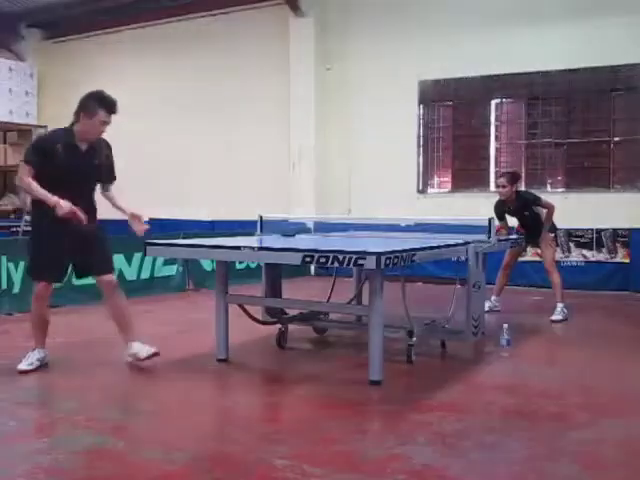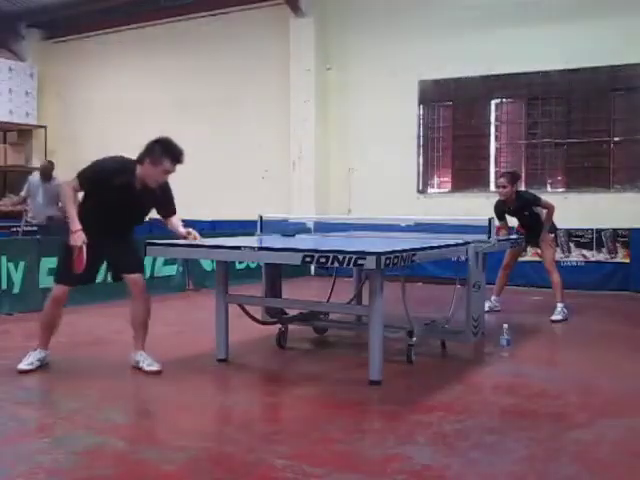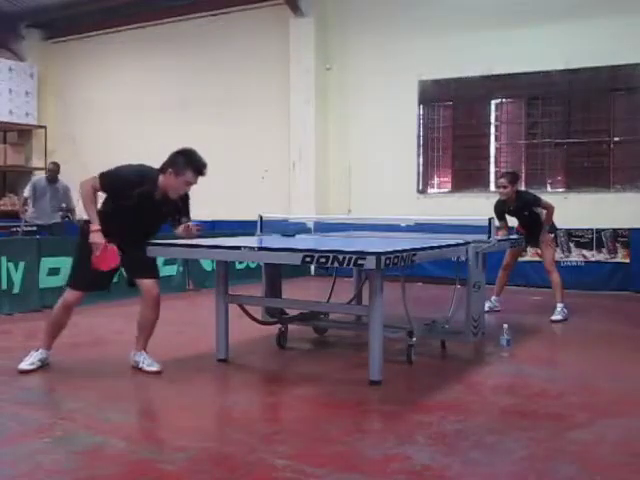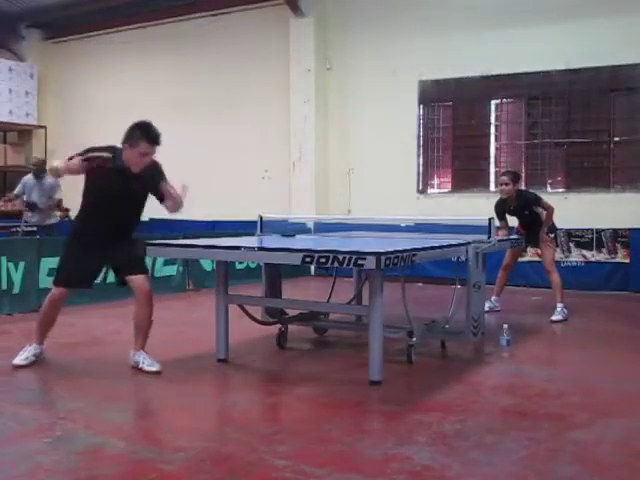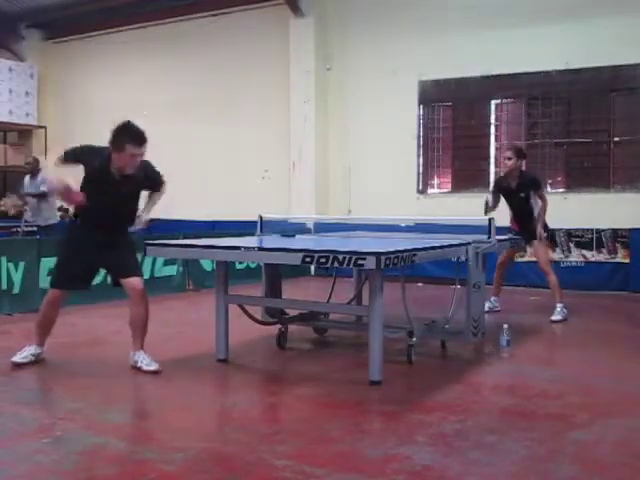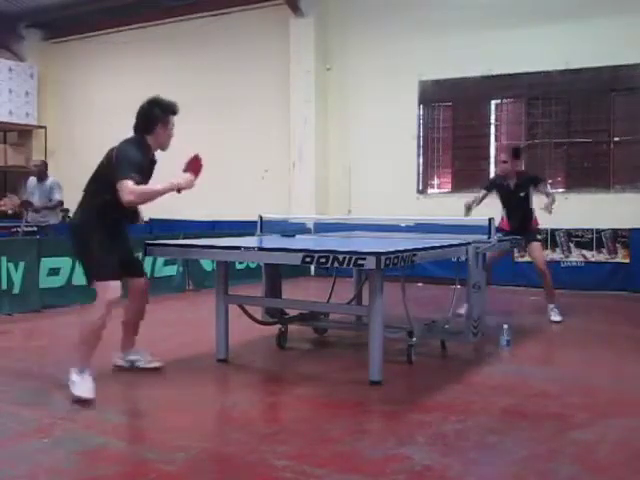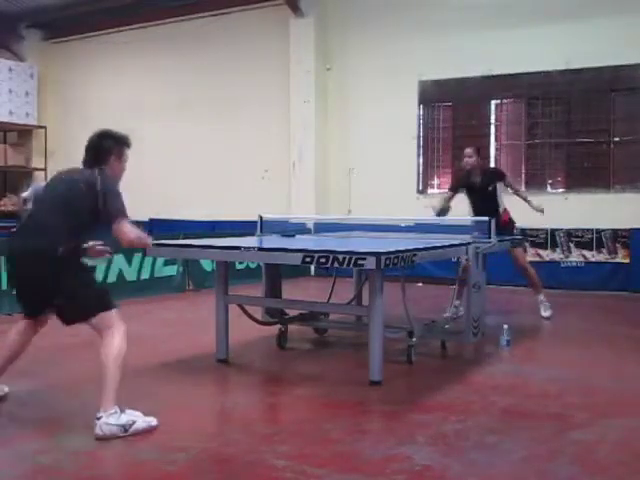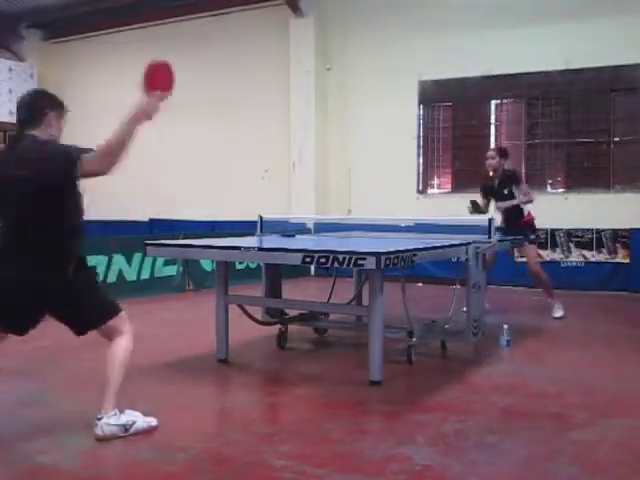
dt=0.5s
person 1, frame 1
left shoulder: (103, 149)
right shoulder: (48, 142)
left elbow: (107, 188)
right elbow: (23, 179)
left wrist: (127, 211)
right wrist: (54, 201)
left hip: (86, 226)
right hip: (50, 227)
left knee: (110, 283)
right knee: (41, 289)
left ankle: (132, 345)
right ankle: (39, 351)
person 1, frame 2
left shoulder: (161, 189)
right shoulder: (109, 168)
left elbow: (170, 217)
right elbow: (68, 188)
left wrist: (182, 230)
right wrist: (75, 228)
left hip: (120, 238)
right hip: (85, 236)
left knee: (139, 287)
right knee: (58, 294)
left ankle: (139, 353)
right ankle: (40, 351)
person 1, frame 3
left shoulder: (179, 199)
right shoulder: (132, 176)
left elbow: (179, 227)
right elbow: (87, 186)
left wrist: (186, 230)
right wrist: (95, 228)
left hip: (136, 245)
right hip: (100, 240)
left knee: (152, 293)
right knee: (70, 299)
left ankle: (139, 353)
right ankle: (43, 351)
person 1, frame 4
left shoulder: (152, 170)
right shoulder: (97, 156)
left elbow: (171, 206)
right elbow: (55, 170)
left wrist: (175, 200)
right wrist: (70, 167)
left hip: (123, 241)
right hip: (85, 239)
left knee: (144, 290)
right knee: (57, 295)
left ankle: (138, 353)
right ankle: (36, 346)
person 1, frame 5
left shoulder: (144, 171)
right shoulder: (91, 156)
left elbow: (160, 187)
right elbow: (59, 160)
left wrist: (145, 212)
right wrist: (62, 188)
left hip: (117, 240)
right hip: (81, 237)
left knee: (137, 289)
right knee: (55, 295)
left ankle: (138, 353)
right ankle: (37, 347)
person 1, frame 6
left shoulder: (143, 154)
right shoulder: (129, 153)
right elbow: (129, 195)
left wrist: (134, 210)
right wrist: (174, 185)
left hip: (111, 231)
right hip: (92, 231)
left knee: (139, 287)
right knee: (109, 296)
left ankle: (127, 352)
right ankle: (80, 372)
person 1, frame 7
left shoulder: (63, 179)
right shoulder: (103, 185)
right elbow: (127, 236)
left wrist: (82, 249)
right wrist: (146, 240)
right hip: (52, 259)
left knee: (33, 320)
right knee: (114, 328)
right ankle: (110, 415)
person 1, frame 8
right shoulder: (52, 153)
right elbow: (100, 165)
right wrist: (136, 117)
right hip: (62, 272)
right knee: (121, 332)
right ankle: (110, 415)
person 2, frame 1
left shoulder: (526, 197)
right shoulder: (499, 206)
left elbow: (551, 207)
right elbow: (504, 229)
left wrist: (545, 232)
right wrist: (500, 232)
left hip: (543, 230)
right hip: (525, 231)
left knee: (550, 267)
right knee: (505, 265)
left ankle: (561, 307)
right ankle: (494, 301)
person 2, frame 2
left shoulder: (526, 197)
right shoulder: (499, 206)
left elbow: (550, 207)
right elbow: (504, 229)
left wrist: (545, 232)
right wrist: (501, 232)
left hip: (543, 230)
right hip: (524, 231)
left knee: (550, 266)
right knee: (506, 265)
left ankle: (561, 307)
right ankle: (494, 301)
person 2, frame 3
left shoulder: (526, 197)
right shoulder: (499, 206)
left elbow: (550, 208)
right elbow: (504, 228)
left wrist: (544, 232)
right wrist: (501, 233)
left hip: (543, 229)
right hip: (524, 230)
left knee: (550, 267)
right knee: (506, 265)
left ankle: (561, 307)
right ankle: (494, 301)
person 2, frame 4
left shoulder: (528, 197)
right shoulder: (500, 205)
left elbow: (550, 209)
right elbow: (504, 227)
left wrist: (543, 231)
right wrist: (502, 234)
left hip: (543, 229)
right hip: (524, 230)
left knee: (549, 267)
right knee: (506, 265)
left ankle: (561, 308)
right ankle: (494, 301)
person 2, frame 5
left shoulder: (529, 179)
right shoulder: (500, 182)
left elbow: (544, 201)
right elbow: (493, 206)
left wrist: (540, 224)
right wrist: (489, 207)
left hip: (535, 226)
right hip: (516, 227)
left knee: (545, 266)
right knee: (501, 263)
left ankle: (560, 307)
right ankle: (494, 301)
person 2, frame 6
left shoulder: (528, 178)
right shoulder: (496, 181)
left elbow: (550, 195)
right elbow: (477, 199)
left wrist: (549, 203)
right wrist: (470, 205)
left hip: (529, 228)
right hip: (507, 228)
left knee: (542, 267)
right knee: (484, 263)
left ankle: (552, 307)
person 2, frame 7
left shoulder: (493, 173)
right shoulder: (462, 180)
left elbow: (513, 188)
right elbow: (447, 199)
left wrist: (531, 204)
right wrist: (442, 208)
left hip: (503, 223)
left knee: (522, 264)
right knee: (466, 265)
left ankle: (542, 300)
right ankle: (457, 305)
person 2, frame 8
left shoulder: (512, 175)
right shoulder: (487, 184)
left elbow: (529, 197)
right elbow: (484, 209)
left wrist: (508, 204)
left hip: (524, 224)
right hip: (507, 226)
left knee: (534, 267)
right knee: (485, 261)
left ankle: (555, 303)
